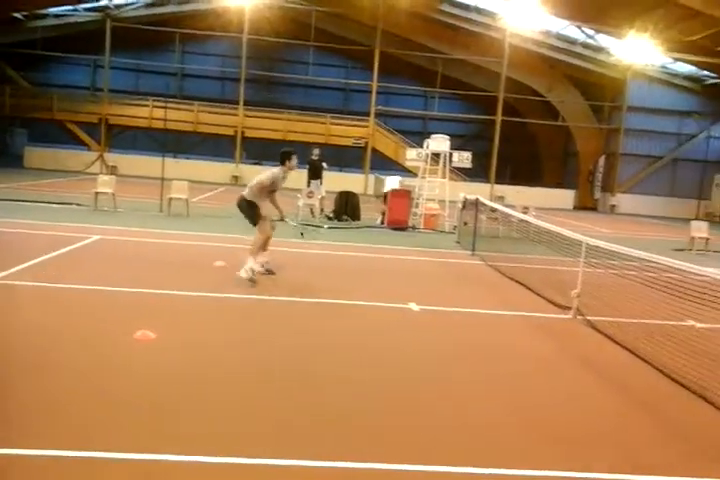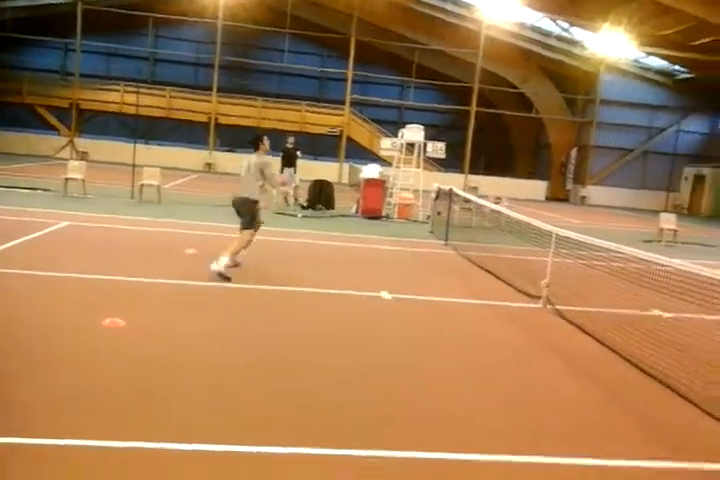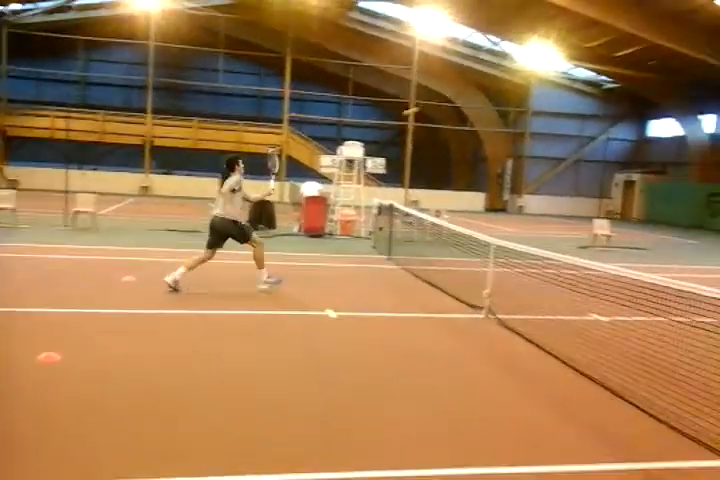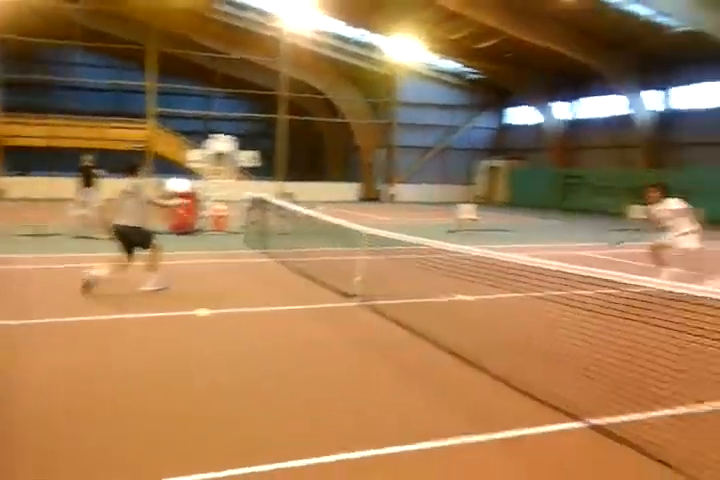
dt=0.4s
person 1, frame 1
left shoulder: (281, 175)
right shoulder: (276, 174)
left elbow: (271, 194)
right elbow: (254, 188)
left wrist: (280, 210)
right wrist: (262, 206)
left hip: (252, 201)
right hip: (247, 201)
left knee: (270, 227)
right knee: (266, 232)
left ankle: (262, 263)
right ankle: (248, 267)
person 1, frame 2
left shoulder: (253, 160)
right shoulder: (264, 161)
right elbow: (275, 184)
right wrist: (283, 181)
left hip: (239, 199)
right hip: (248, 202)
left knee: (256, 224)
right knee: (247, 236)
left ankle: (231, 258)
right ankle: (220, 265)
person 1, frame 3
left shoulder: (230, 181)
right shoulder: (237, 179)
left elbow: (250, 199)
right elbow: (223, 192)
left wrist: (265, 195)
right wrist: (230, 206)
left hip: (216, 221)
right hip: (229, 221)
left knee: (208, 255)
right knee: (258, 244)
left ankle: (174, 278)
right ankle: (264, 279)
person 1, frame 4
right shoulder: (136, 183)
left elbow: (158, 202)
right elbow: (122, 197)
left wrist: (177, 202)
left hip: (120, 227)
right hip: (130, 227)
left knee: (127, 260)
right knee: (155, 247)
left ankle: (95, 275)
right ankle: (152, 283)
